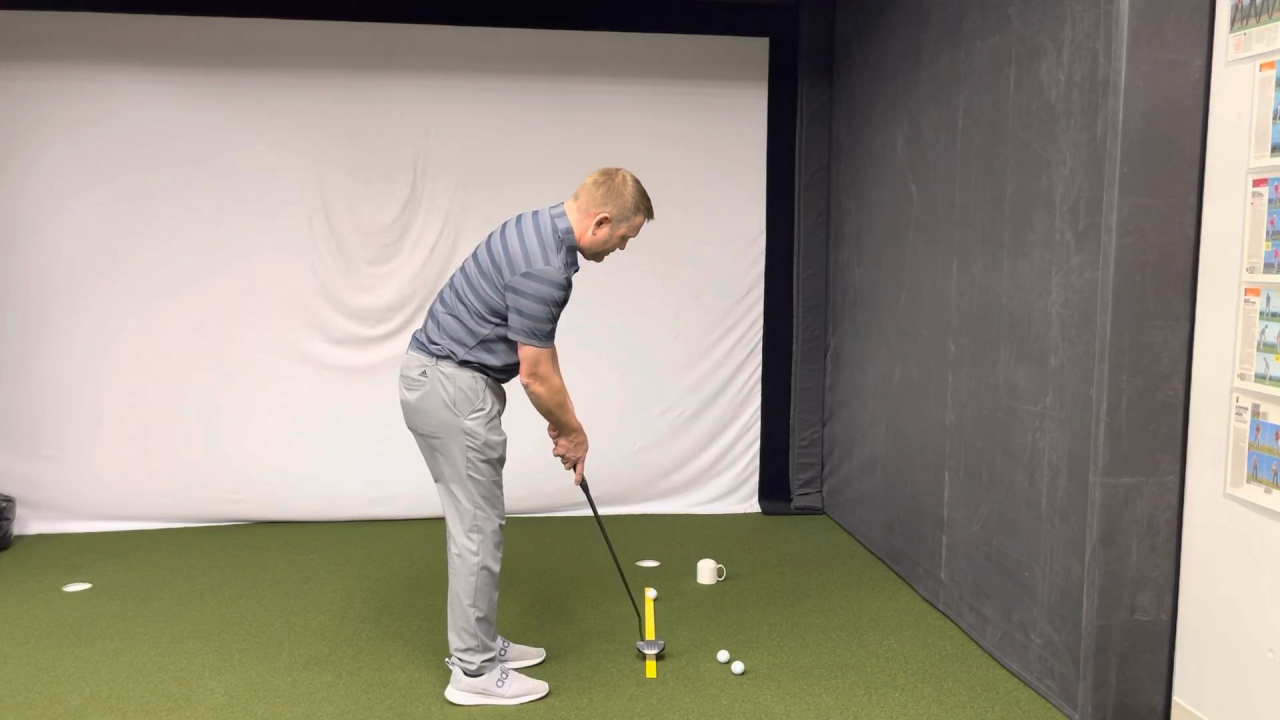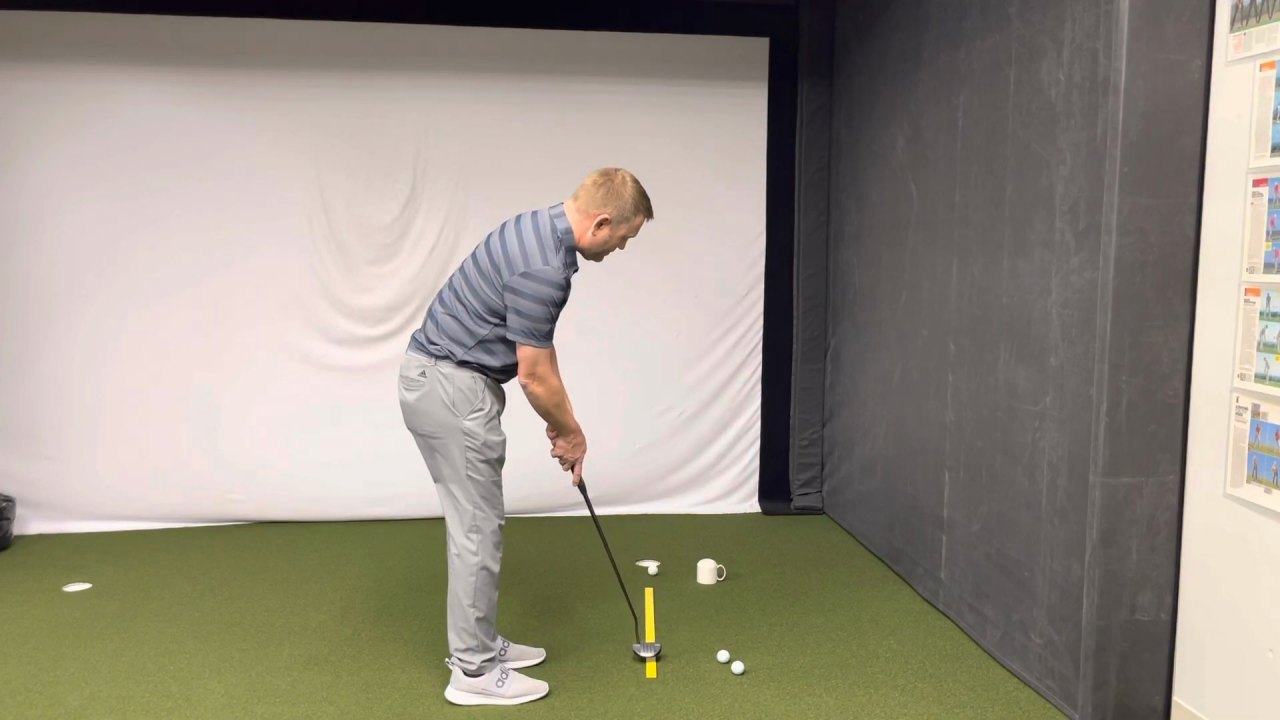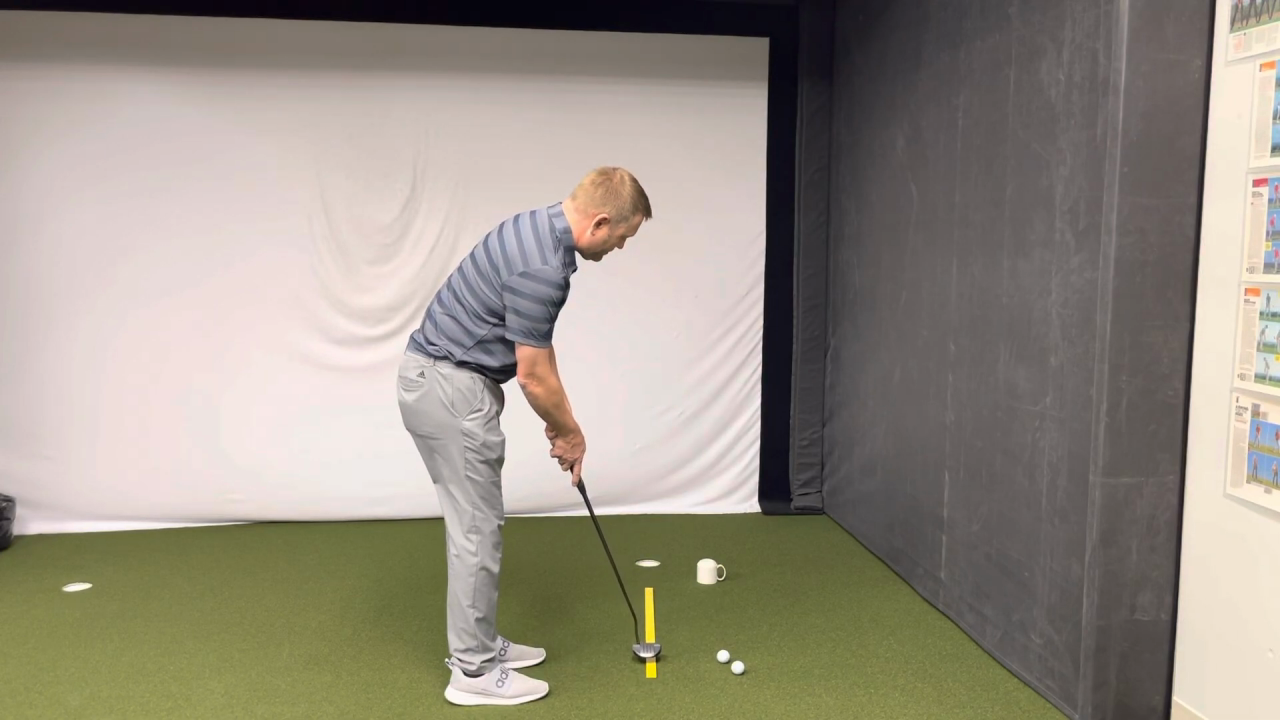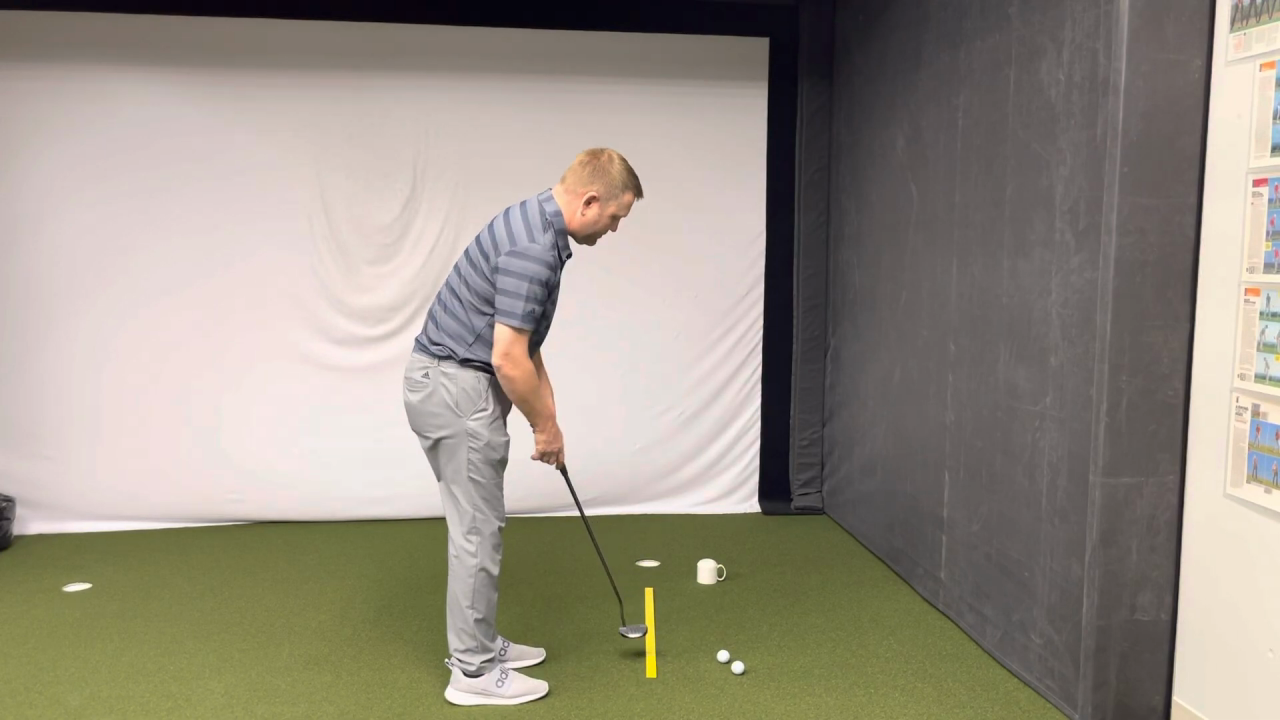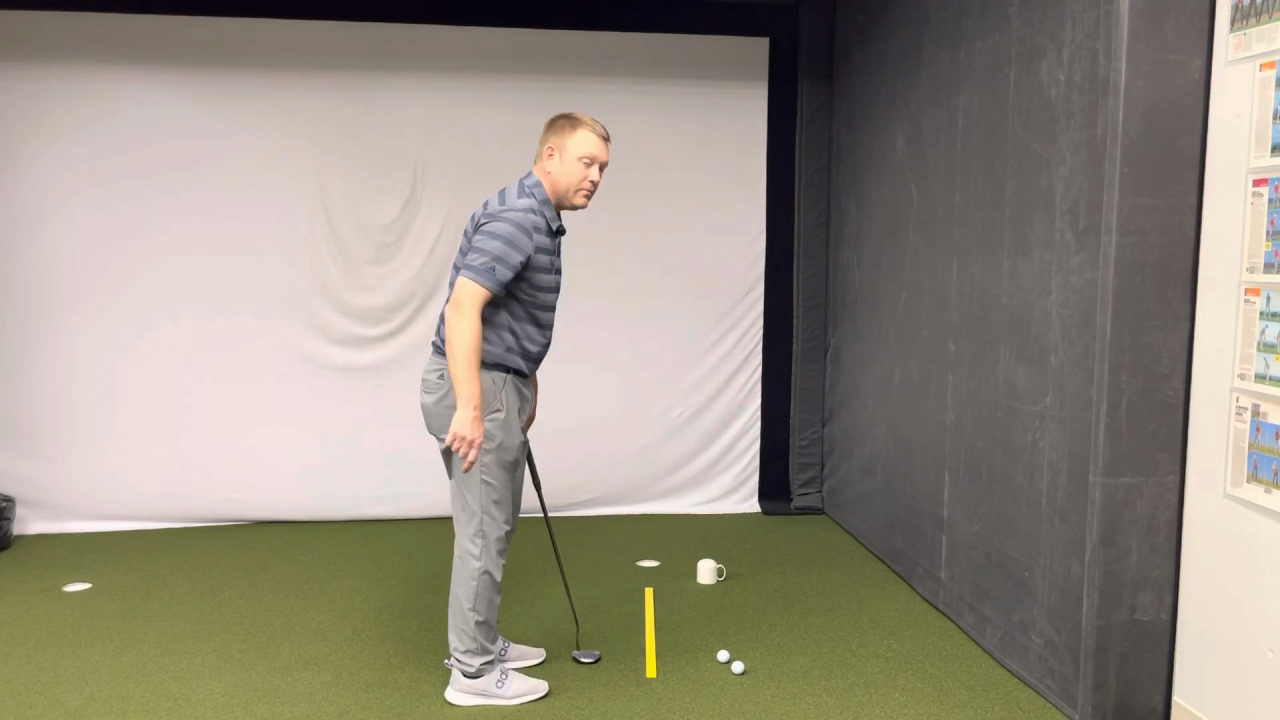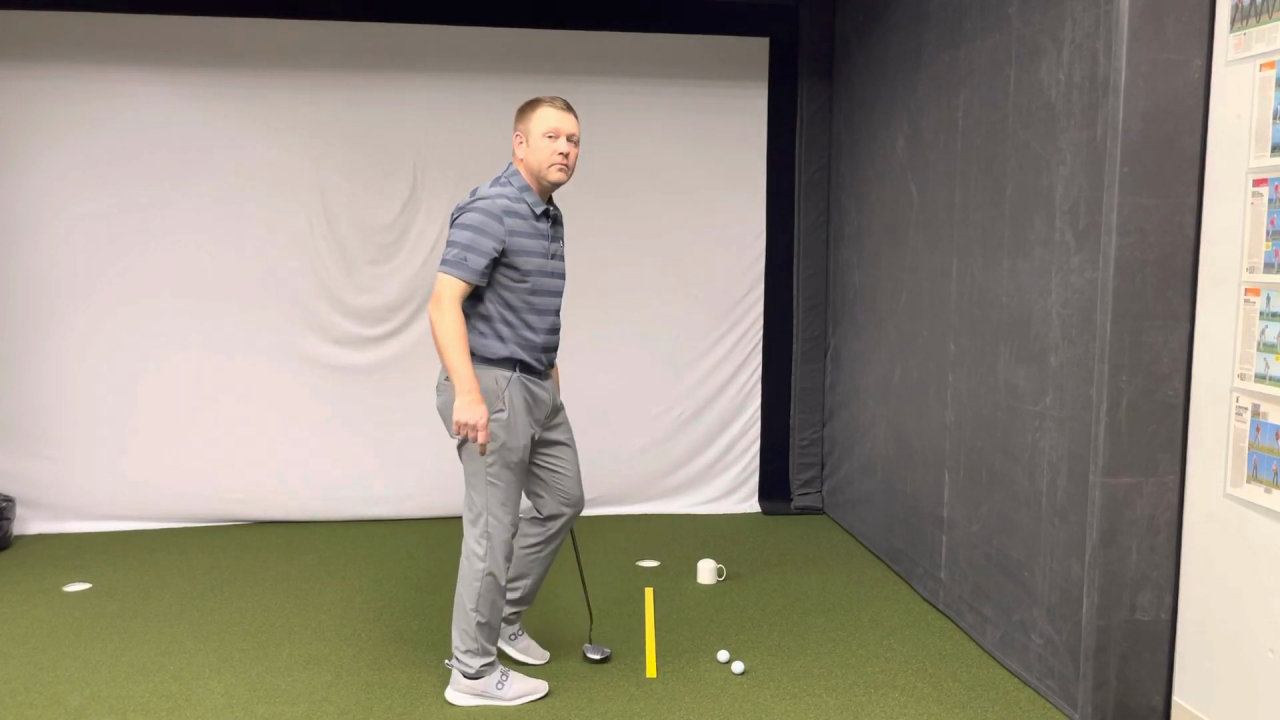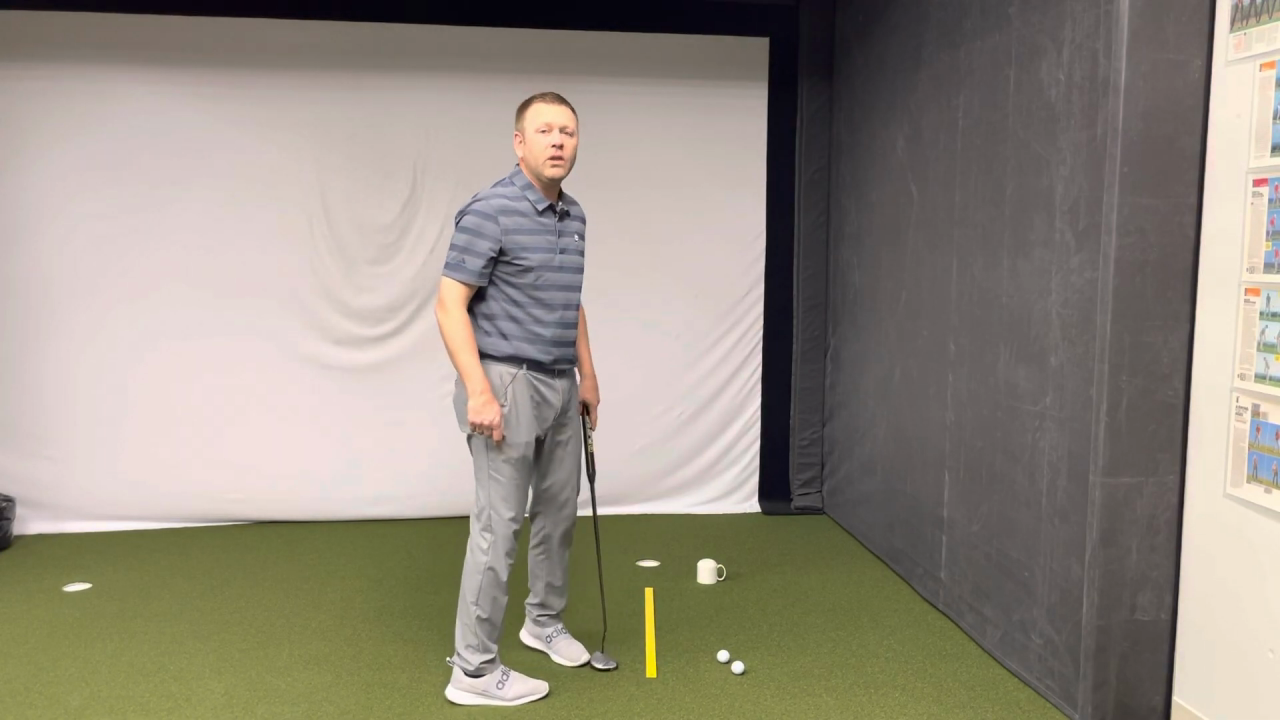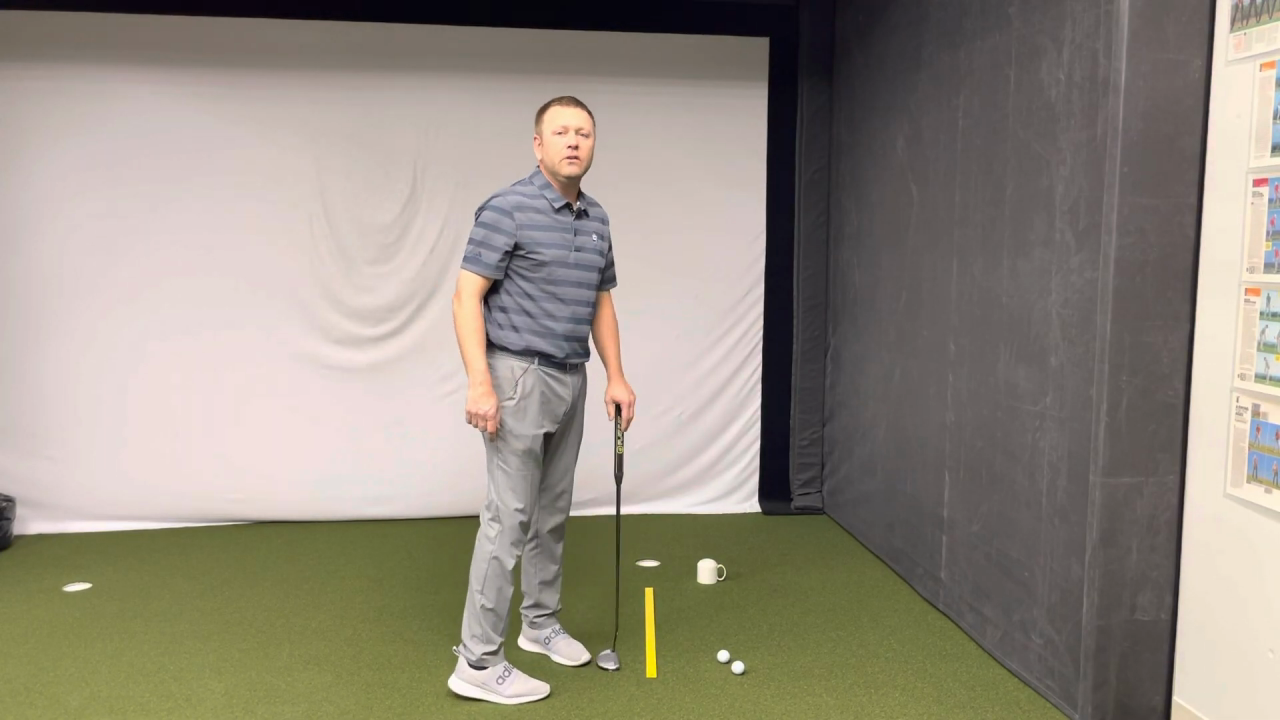
dt=0.3s
person 1, frame 1
left shoulder: (540, 228)
right shoulder: (544, 266)
left elbow: (538, 353)
right elbow: (536, 375)
left wrist: (564, 420)
right wrist: (572, 431)
left hip: (444, 378)
right hip: (452, 387)
left knee: (476, 522)
right knee: (478, 527)
left ankle: (477, 643)
right ankle: (474, 670)
person 1, frame 2
left shoulder: (539, 227)
right shoulder: (542, 266)
left elbow: (538, 351)
right elbow: (534, 375)
left wrist: (563, 420)
right wrist: (570, 433)
left hip: (446, 378)
right hip: (451, 387)
left knee: (477, 523)
right knee: (477, 529)
left ankle: (478, 643)
right ankle: (474, 671)
person 1, frame 3
left shoulder: (539, 228)
right shoulder: (542, 266)
left elbow: (536, 352)
right elbow: (533, 375)
left wrist: (563, 421)
right wrist: (569, 433)
left hip: (447, 380)
right hip: (450, 388)
left knee: (477, 524)
right knee: (477, 529)
left ankle: (478, 643)
right ankle: (474, 670)
person 1, frame 4
left shoulder: (536, 227)
right shoulder: (532, 248)
right elbow: (507, 358)
left wrist: (545, 403)
right wrist: (546, 426)
left hip: (461, 383)
right hip: (455, 387)
left knee: (481, 525)
right knee: (477, 530)
left ankle: (479, 643)
right ankle: (473, 671)
person 1, frame 5
left shoulder: (540, 219)
right shoulder: (514, 218)
right elbow: (461, 311)
left wrist: (526, 381)
right wrist: (470, 408)
left hip: (499, 384)
right hip: (474, 389)
left knee: (498, 524)
right knee: (484, 530)
left ankle: (481, 642)
right ankle: (472, 672)
person 1, frame 6
left shoulder: (550, 217)
right shoulder: (488, 209)
right elbow: (444, 303)
left wrist: (550, 373)
right wrist: (467, 392)
left hip: (539, 387)
right hip: (494, 388)
left knee: (564, 501)
right knee: (493, 530)
left ankle: (503, 618)
right ankle: (473, 672)
person 1, frame 7
left shoulder: (574, 215)
right shoulder: (490, 211)
right elbow: (451, 305)
left wrist: (586, 372)
right wrist: (479, 391)
left hip: (558, 386)
right hip: (507, 386)
left knee: (557, 515)
right knee: (499, 527)
left ankle: (544, 621)
right ankle: (474, 670)
person 1, frame 8
left shoulder: (597, 219)
right shoulder: (506, 209)
left elbow: (601, 302)
right elbow: (467, 296)
left wrist: (616, 376)
right wrist: (480, 382)
left hip: (570, 381)
right hip: (518, 378)
left knee: (551, 513)
right knee: (508, 518)
left ankle: (541, 622)
right ankle: (479, 662)
